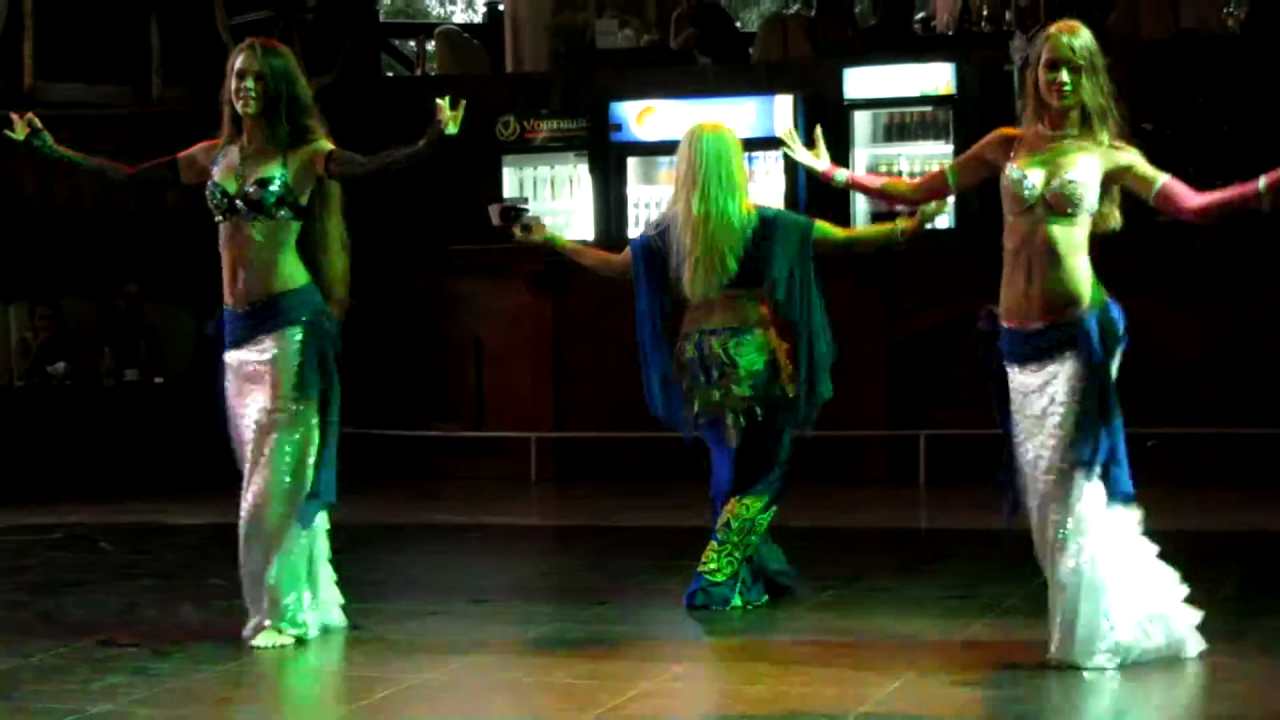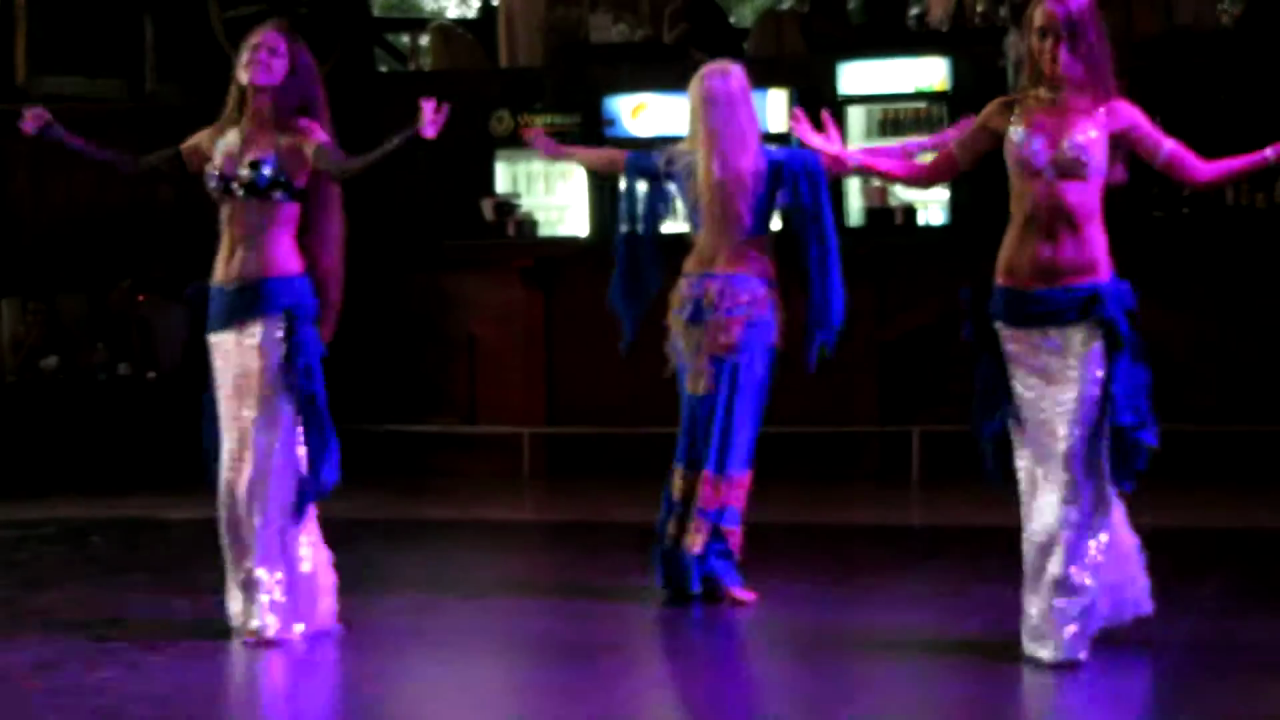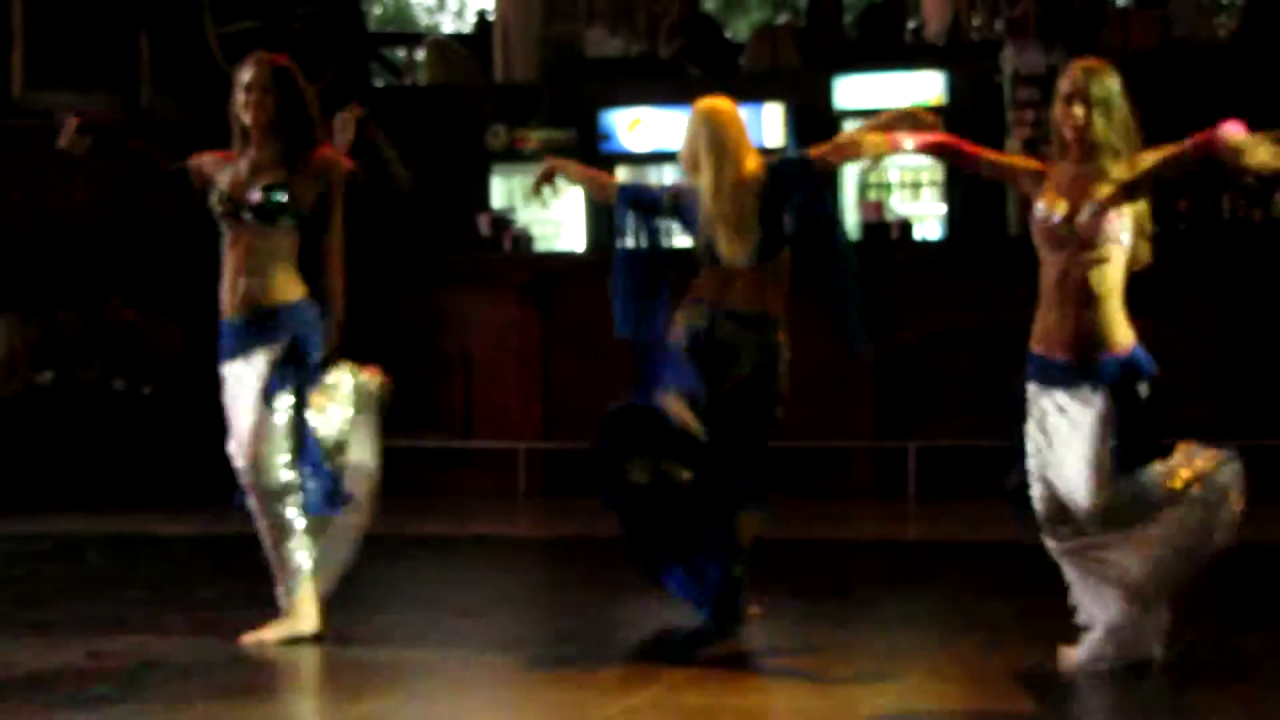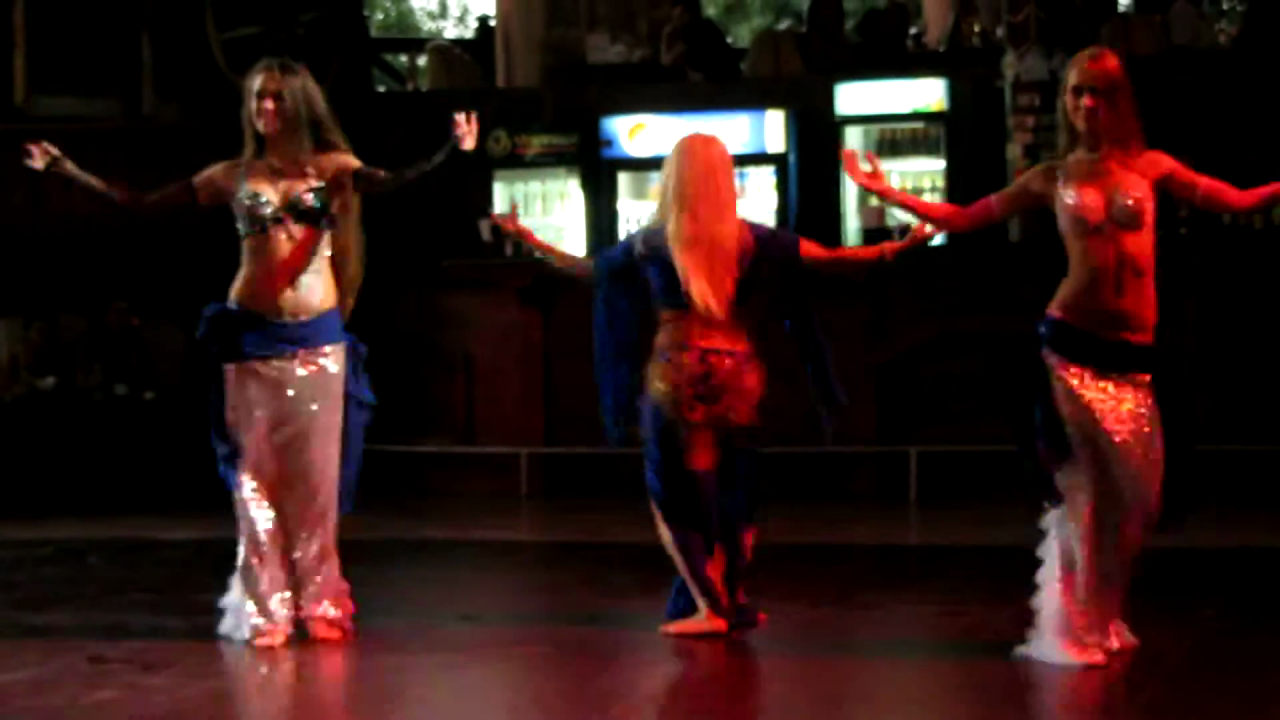
dt=0.7s
person 1, frame 1
left shoulder: (1108, 153)
right shoulder: (1004, 144)
left elbow: (1189, 204)
right elbow: (917, 194)
right wrist: (835, 173)
left hip: (1082, 331)
right hip: (1021, 342)
left knee: (1071, 480)
right knee: (1048, 488)
left ankle: (1089, 631)
right ankle: (1086, 620)
person 1, frame 2
left shoulder: (1113, 113)
right shoulder: (1006, 112)
left elbow: (1197, 172)
right elbow: (928, 173)
right wrist: (845, 158)
left hip: (1087, 302)
right hip: (1017, 304)
left knee: (1073, 455)
right knee: (1036, 457)
left ankle: (1065, 616)
right ankle: (1051, 611)
person 1, frame 3
left shoulder: (1133, 172)
right shoulder: (1040, 178)
left elbow: (1223, 139)
right elbow: (978, 158)
left wrist: (1228, 136)
right wrist: (911, 140)
left hip: (1111, 368)
right hip: (1048, 370)
left knee: (1085, 499)
right knee: (1057, 511)
right ankle: (1119, 627)
person 1, frame 4
left shoulder: (1150, 167)
right shoulder: (1049, 177)
right elbow: (964, 219)
right wrist: (885, 191)
left hip: (1135, 352)
right hip: (1072, 342)
left knee: (1134, 488)
right knee: (1086, 479)
left ankle: (1097, 617)
right ankle: (1073, 627)
person 2, frame 1
left shoulder: (306, 154)
right shoulder: (213, 155)
left elbow: (369, 167)
right elbow: (128, 175)
left wrist: (433, 140)
left hip: (291, 318)
right hip: (239, 325)
left knee: (281, 459)
right knee: (258, 465)
left ankle: (288, 608)
right ankle: (279, 599)
person 2, frame 2
left shoulder: (300, 134)
right shoulder: (216, 139)
left elbow: (346, 169)
right elbow: (135, 167)
left wrist: (414, 136)
right wrist: (55, 135)
left hip: (277, 304)
right hip: (226, 306)
left knee: (266, 452)
right knee: (239, 455)
left ankle: (283, 603)
right ankle: (258, 596)
person 2, frame 3
left shoulder: (313, 163)
right shoulder: (221, 166)
right elbow: (151, 169)
right wrist: (88, 145)
left hip: (285, 328)
right hip: (236, 332)
left knee: (271, 462)
right knee: (259, 470)
right ankle: (302, 589)
person 2, frame 4
left shoulder: (330, 166)
right shoulder: (232, 175)
left elbow: (392, 183)
right elbow: (143, 205)
left wrist: (454, 151)
right wrist: (66, 170)
left hip: (316, 335)
right hip: (249, 335)
left knee: (314, 473)
right knee: (258, 473)
left ankle: (319, 603)
right ankle: (269, 609)
person 3, frame 1
left shoulder: (669, 226)
right shoulder: (757, 219)
left elbow: (619, 265)
right elbow: (842, 238)
left wrist: (557, 244)
right wrist: (904, 228)
left hip: (695, 358)
right hip: (751, 356)
left knee: (730, 471)
right knee: (761, 474)
left ankle: (751, 576)
right ankle: (718, 582)
person 3, frame 2
left shoulder: (678, 158)
right shoulder: (767, 161)
left elbow: (613, 161)
left wrist: (560, 151)
left hip: (694, 297)
right hip: (745, 301)
left knee: (697, 430)
right knee: (730, 433)
left ankle: (682, 566)
right ankle: (712, 563)
person 3, frame 3
left shoulder: (687, 196)
right shoulder: (772, 178)
left elbow: (613, 192)
left wrist: (561, 168)
right wrist: (898, 122)
left hip: (699, 329)
right hip: (757, 339)
right knee: (741, 469)
left ankle: (672, 411)
right ankle: (724, 600)
person 3, frame 4
left shoulder: (652, 240)
right shoulder: (749, 236)
left elbow: (586, 269)
right elbow: (831, 259)
left wrist: (528, 239)
right wrist: (899, 248)
left hip: (677, 376)
right hip: (737, 375)
left knee: (675, 497)
right knee: (731, 494)
left ankle: (712, 608)
right ankle: (736, 602)
